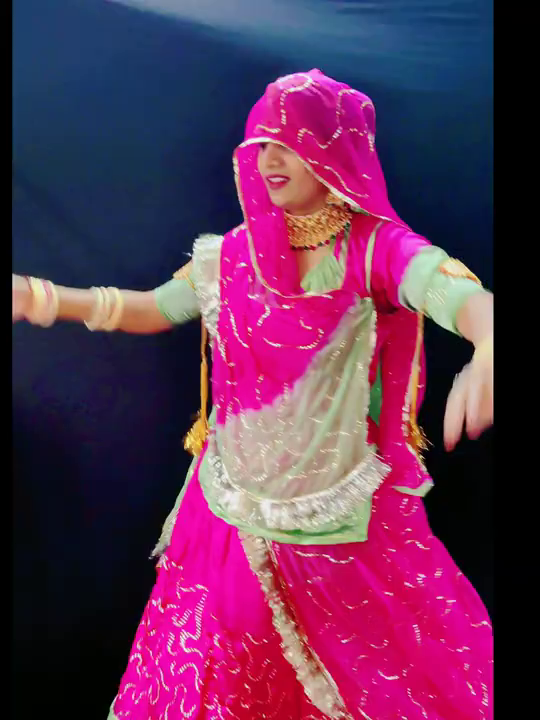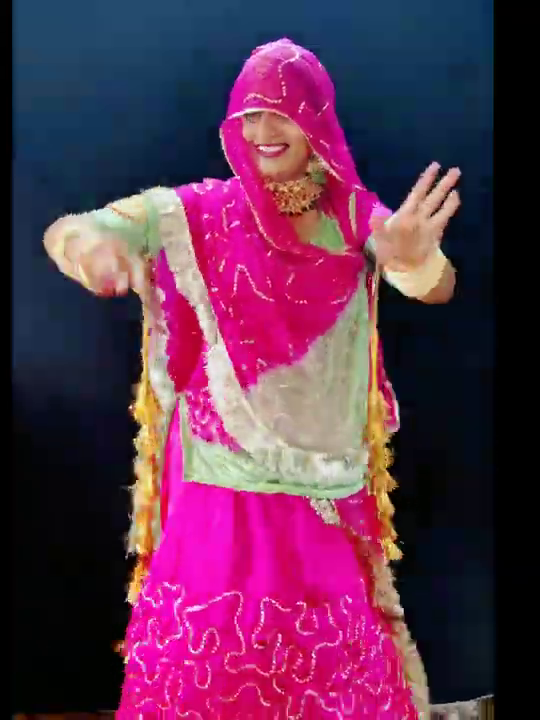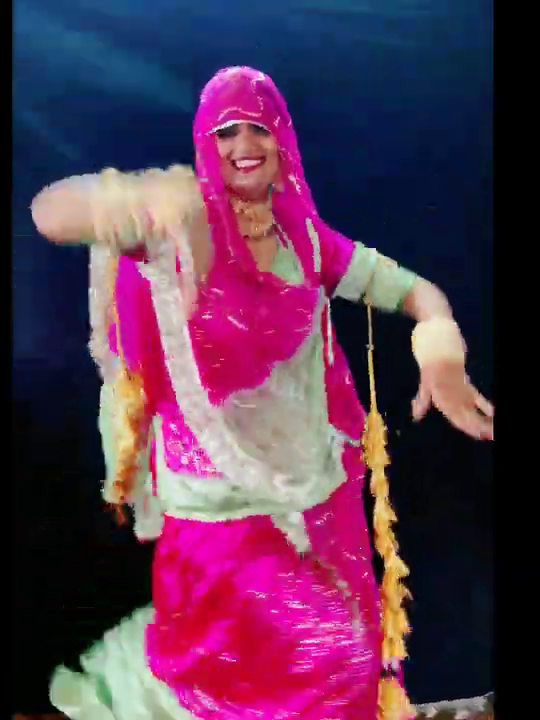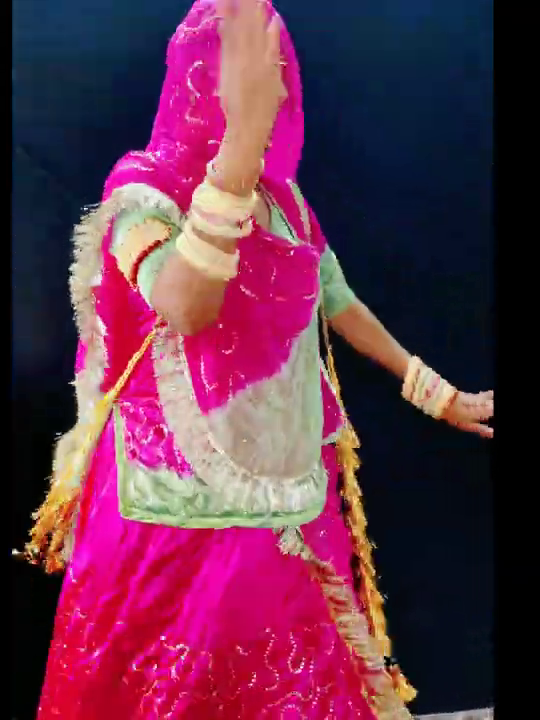
dt=1s
person 1, frame 1
left shoulder: (383, 246)
right shoulder: (237, 251)
left elbow: (469, 303)
right elbow: (154, 308)
left wrist: (485, 362)
right wrist: (45, 299)
left hip: (347, 515)
right hip: (236, 506)
person 1, frame 2
left shoulder: (353, 211)
right shoulder: (192, 214)
left elbow: (440, 279)
right elbow: (62, 232)
left wrist: (418, 264)
right wrist: (85, 239)
left hip: (329, 482)
right hip: (226, 479)
left knee: (340, 657)
right knee: (209, 661)
person 1, frame 3
left shoulder: (309, 241)
right shoulder: (168, 221)
left elbow: (413, 290)
right elbow: (51, 214)
left wrist: (439, 346)
right wrist: (133, 206)
left hip: (312, 488)
right hip: (215, 499)
left knee: (335, 655)
right knee: (287, 651)
person 1, frame 4
left shoulder: (287, 202)
right shoulder: (143, 193)
left elbow: (340, 307)
right elbow: (187, 303)
left wrist: (432, 386)
right wrist: (244, 130)
left hip: (284, 491)
right hip: (173, 496)
